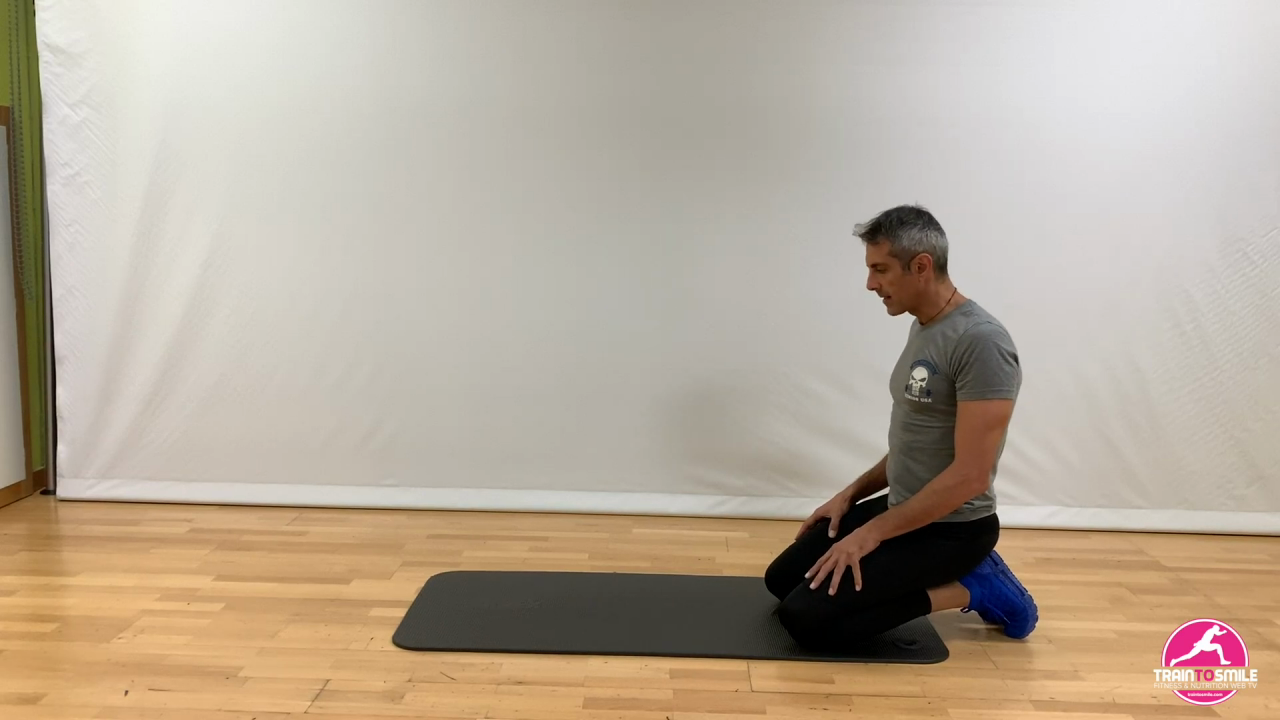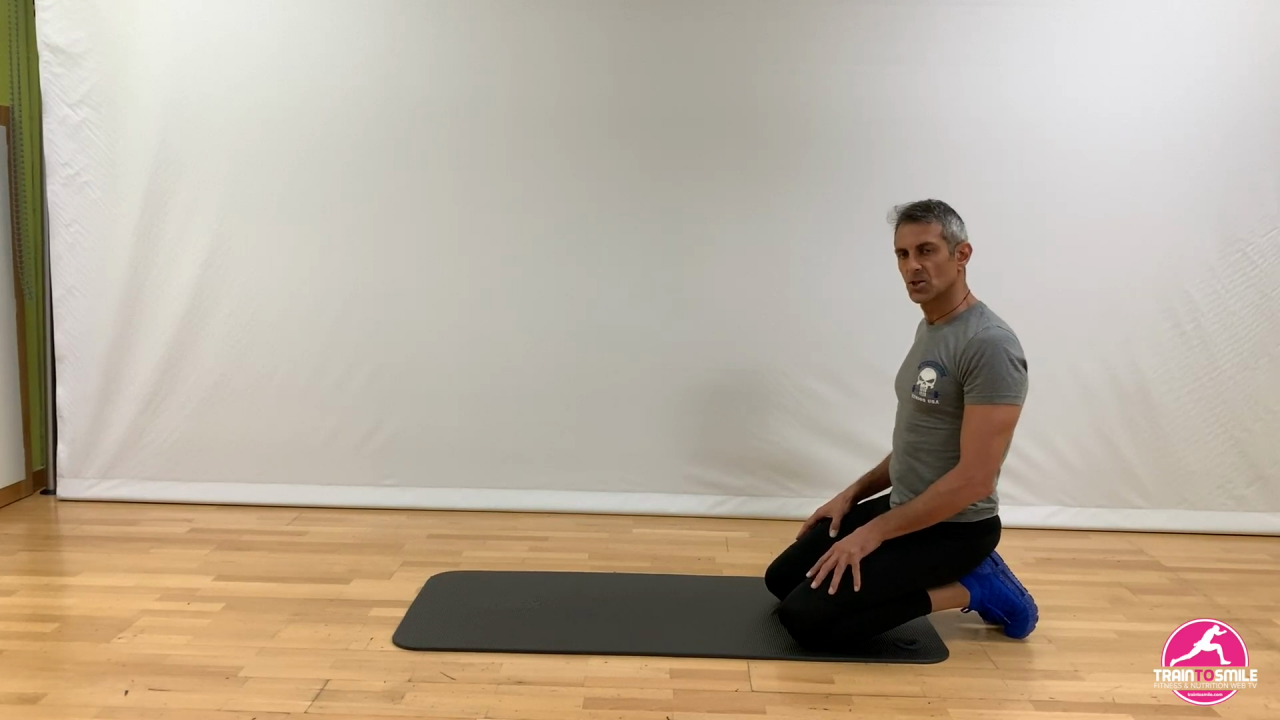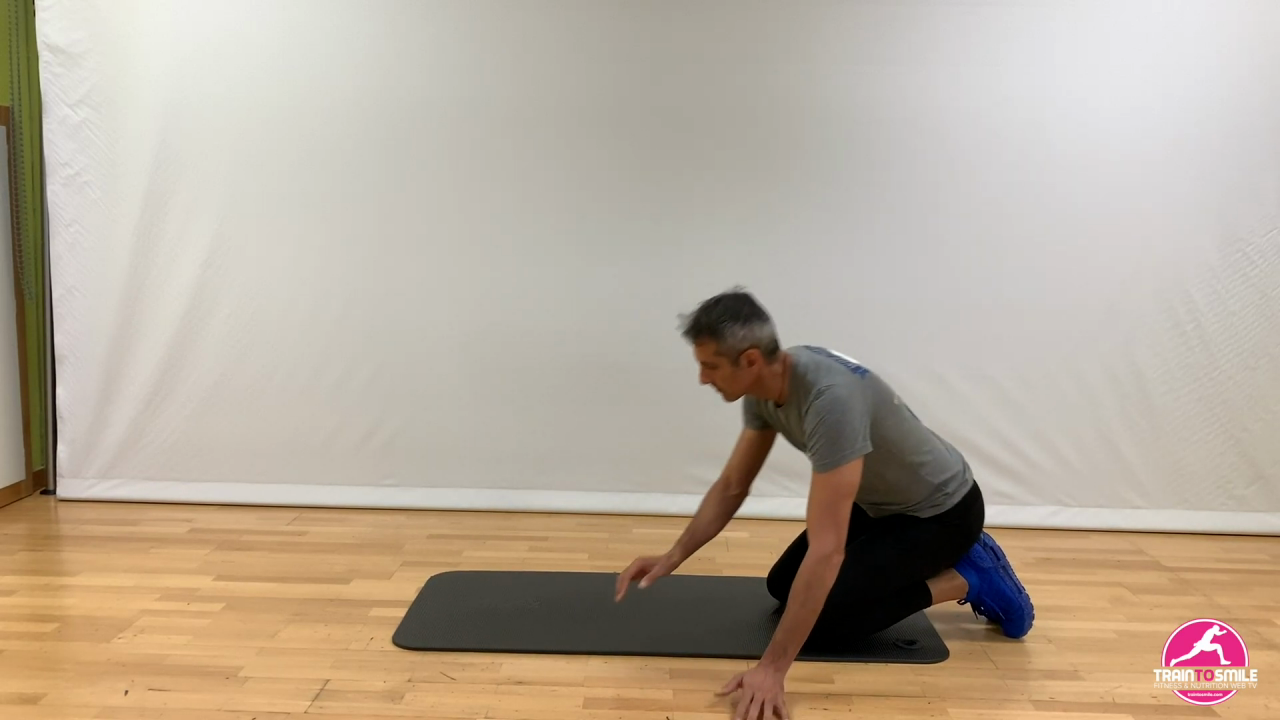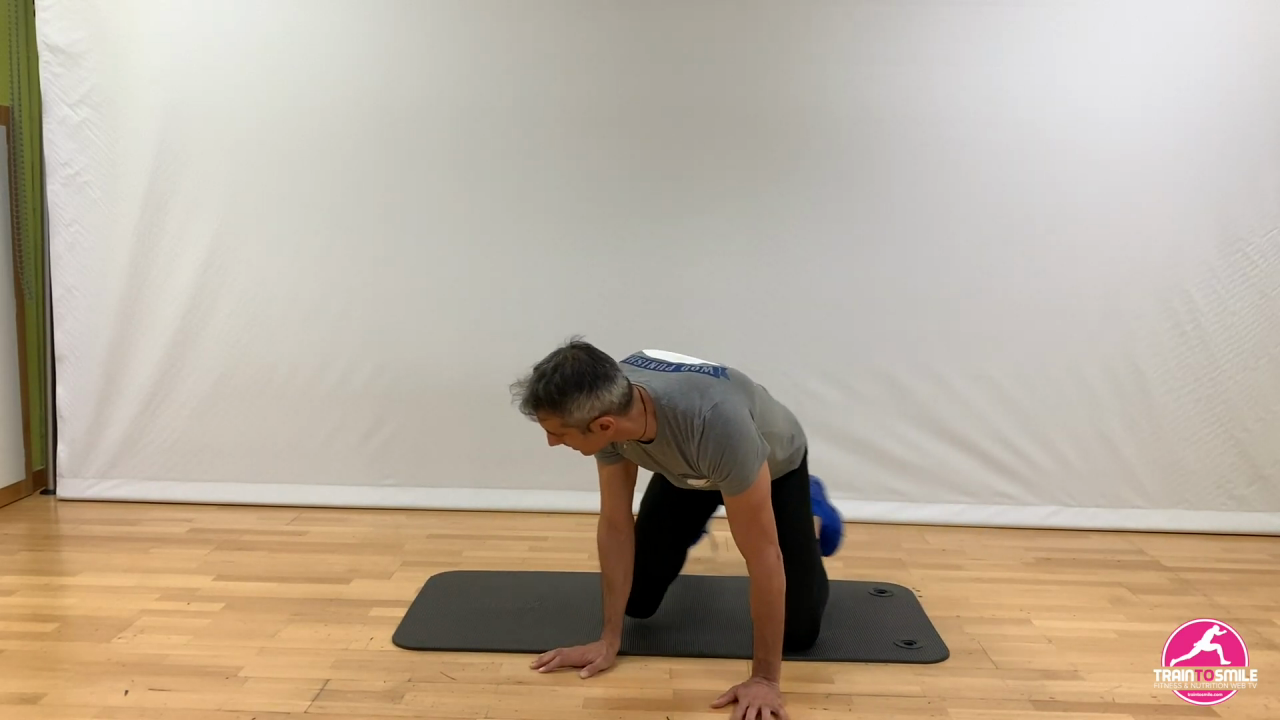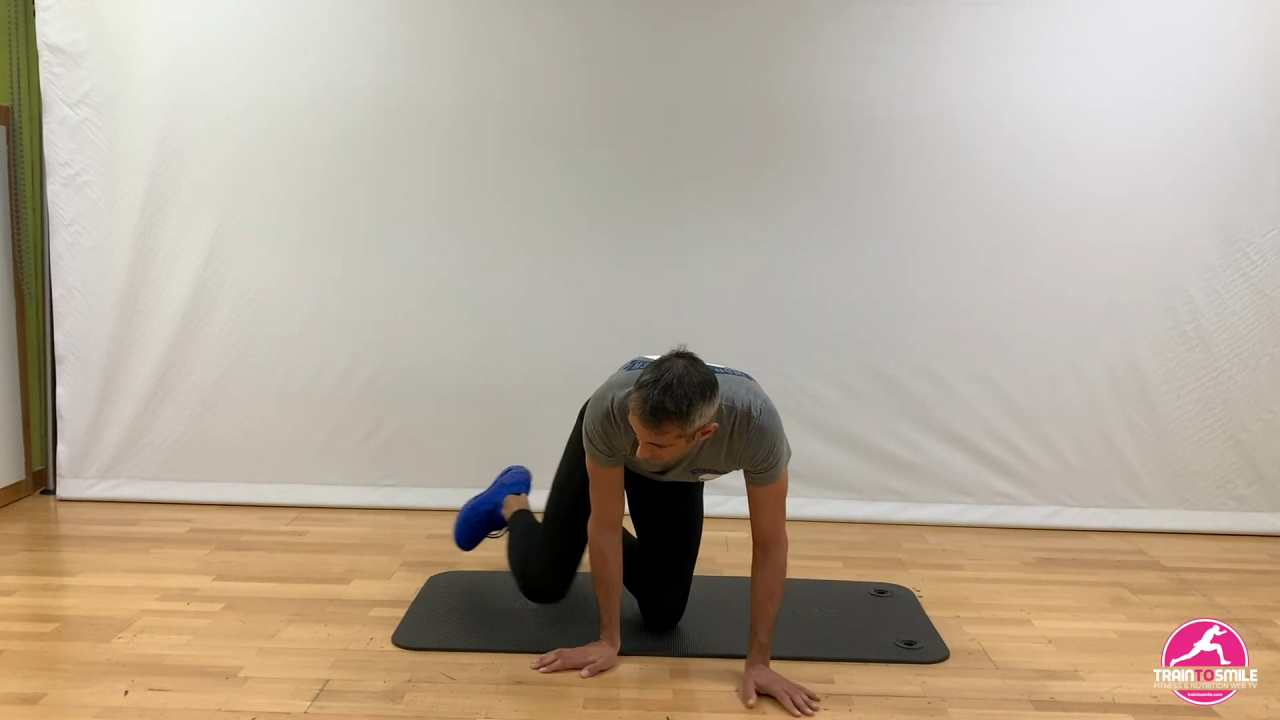
dt=0.7s
person 1, frame 1
left shoulder: (979, 342)
right shoulder: (923, 329)
left elbow: (970, 475)
left wrist: (872, 533)
right wrist: (851, 493)
left hip: (949, 528)
right hip: (903, 506)
left knee: (805, 617)
right knee: (783, 579)
left ankle: (969, 588)
right ankle: (957, 576)
person 1, frame 2
left shoulder: (989, 346)
right shoulder: (929, 329)
left elbow: (975, 478)
left wrist: (873, 533)
right wrist: (852, 494)
left hip: (951, 529)
right hip: (904, 507)
left knee: (804, 617)
right knee: (783, 579)
left ankle: (969, 590)
right ankle: (950, 578)
person 1, frame 3
left shoulder: (830, 400)
right shoulder: (763, 387)
left elbow: (827, 547)
right elbow: (731, 485)
left wrist: (772, 668)
right wrist: (672, 559)
left hip: (939, 513)
right hip: (886, 499)
left knee: (827, 616)
right knee: (785, 585)
left ankle: (962, 581)
right ankle: (949, 561)
person 1, frame 4
left shoulder: (715, 421)
right shoulder: (597, 407)
left elbow: (764, 557)
right elbow: (614, 523)
left wrist: (765, 679)
right wrist: (610, 639)
left hip: (774, 468)
left knee: (798, 630)
right knee: (637, 601)
left ankle: (813, 524)
person 1, frame 5
left shoulder: (757, 424)
right shoulder: (609, 409)
left elbow: (770, 545)
right elbow: (598, 525)
left wrist: (757, 662)
right wrist: (607, 641)
left hip: (674, 474)
right hip: (604, 443)
left knee: (663, 612)
right knee: (542, 582)
right ankle: (511, 505)
